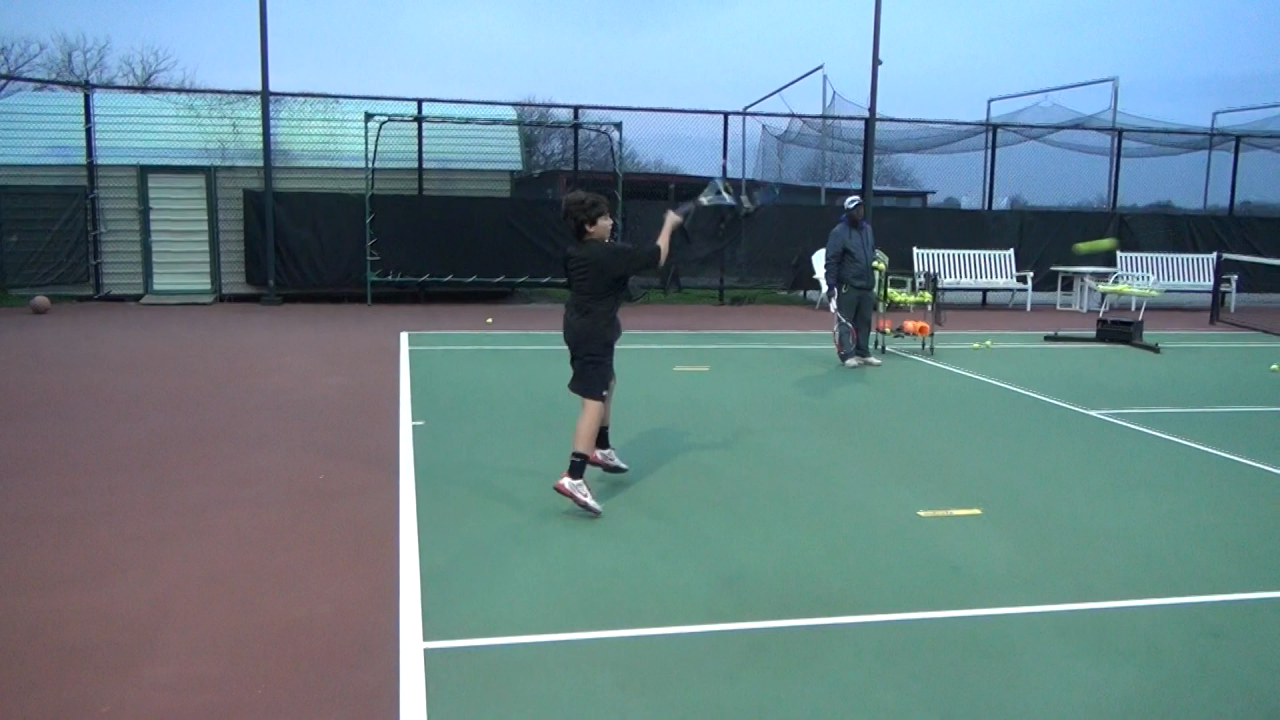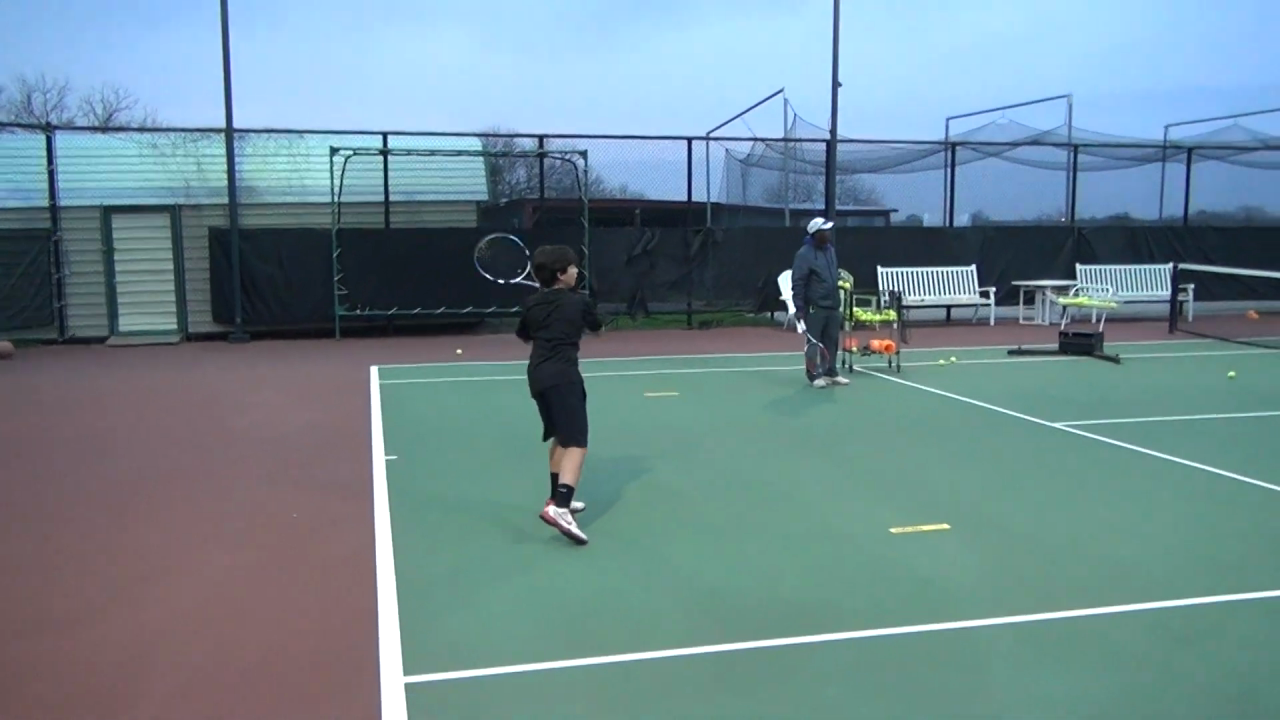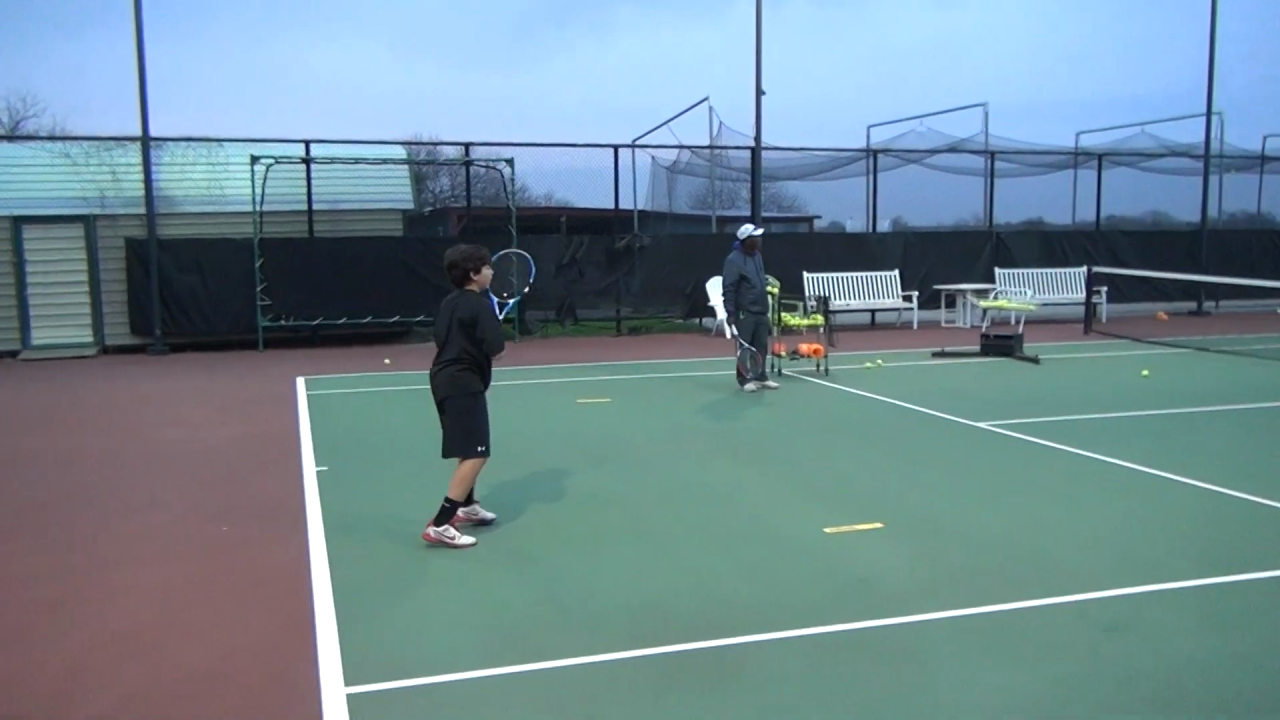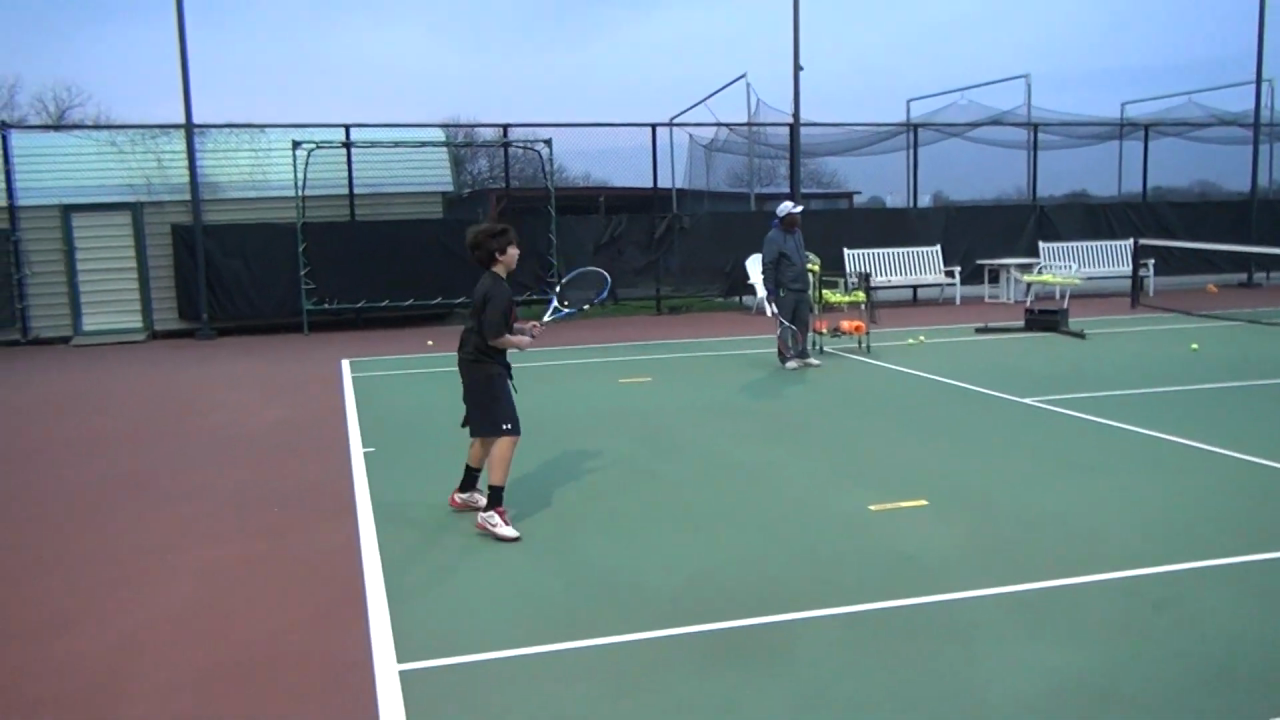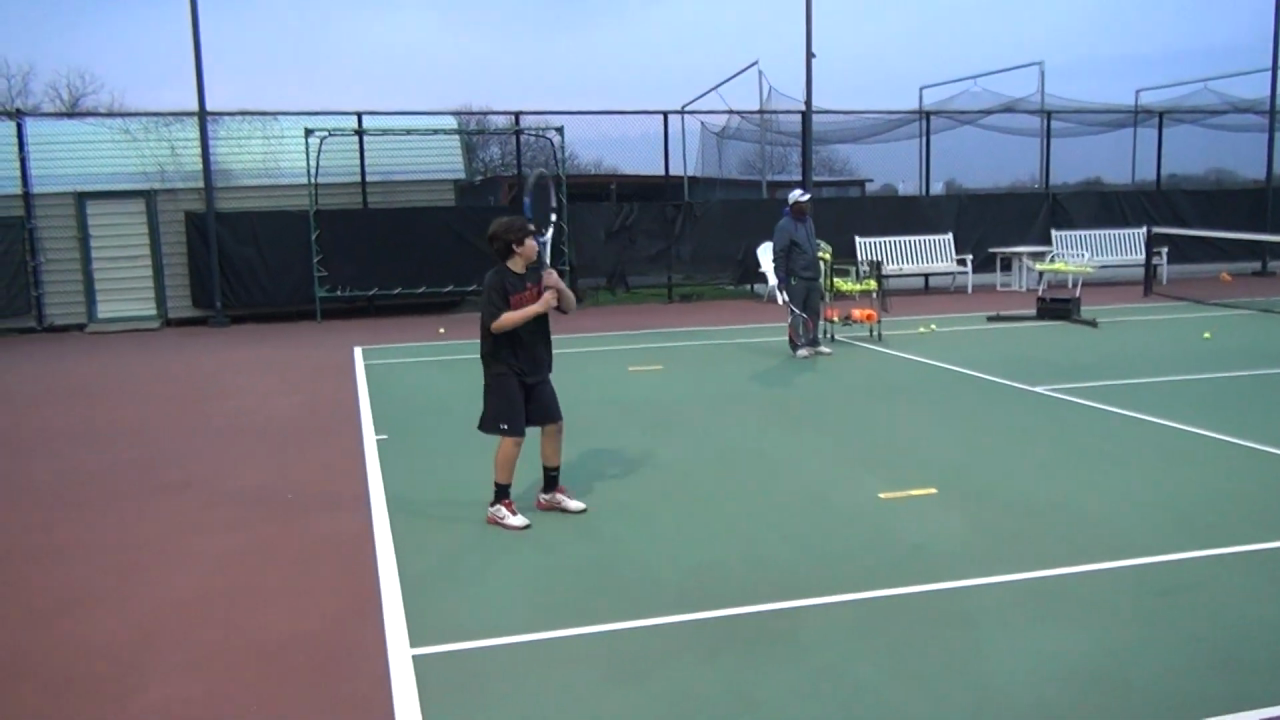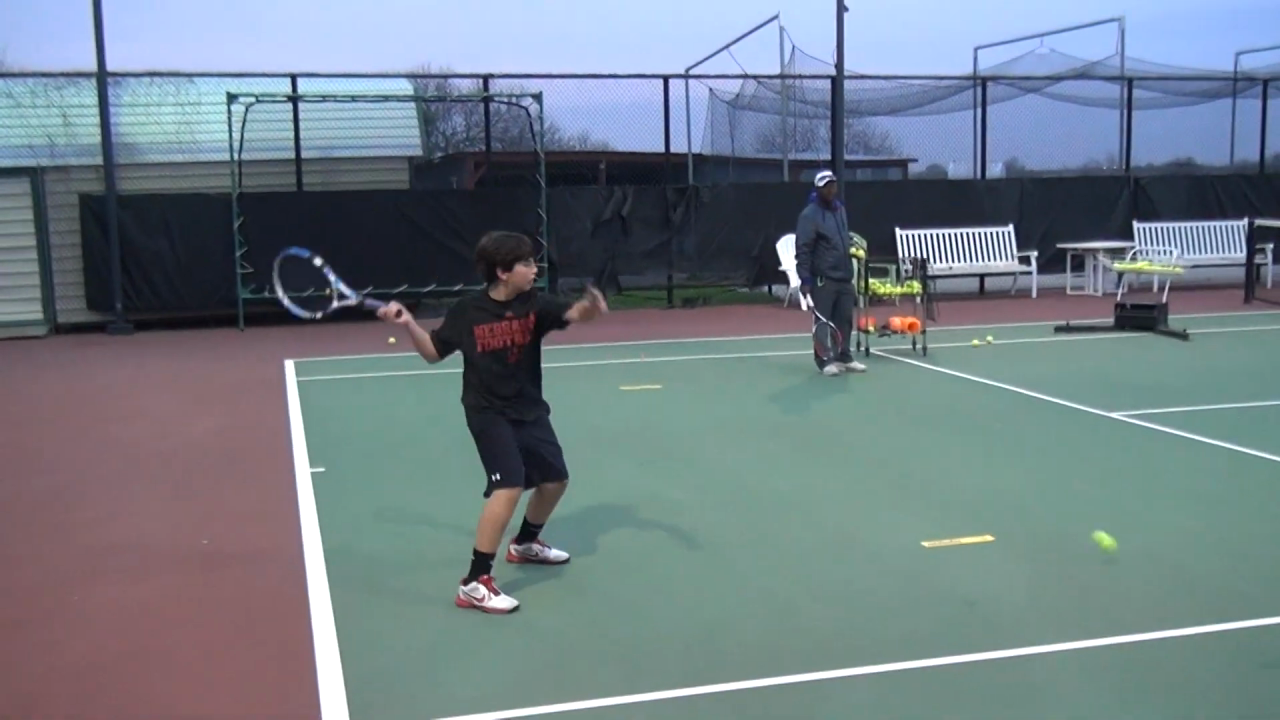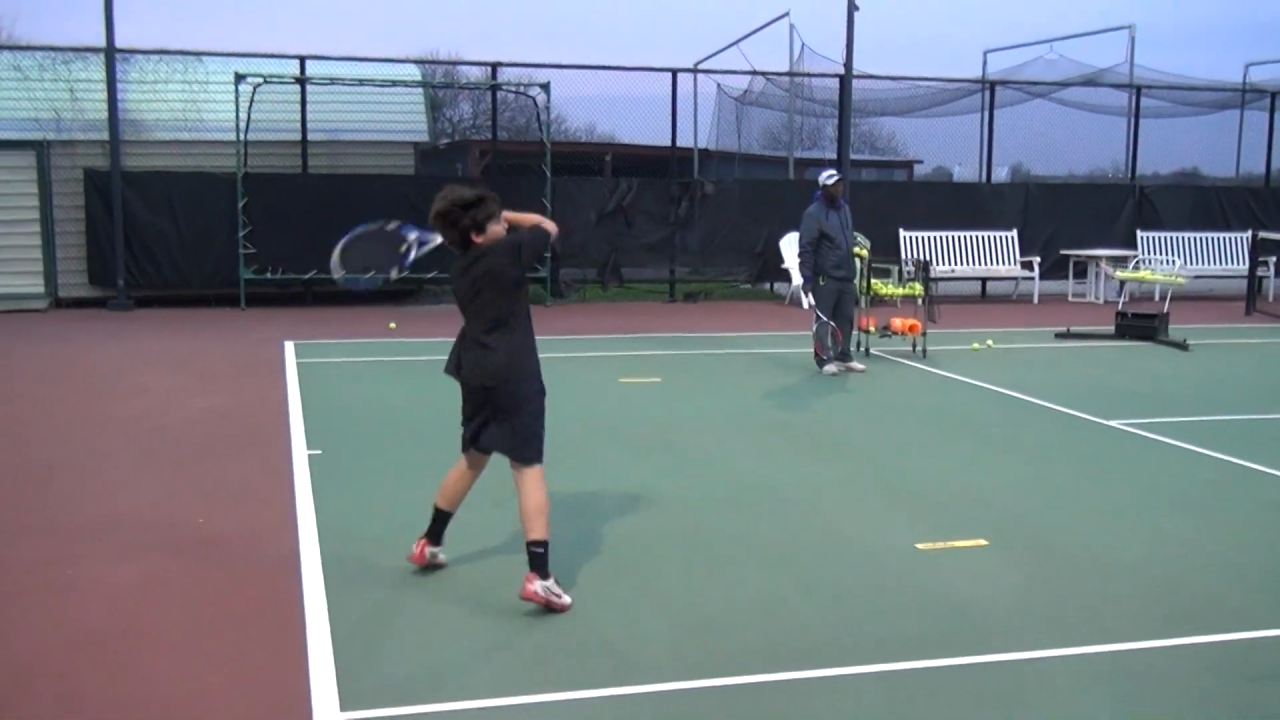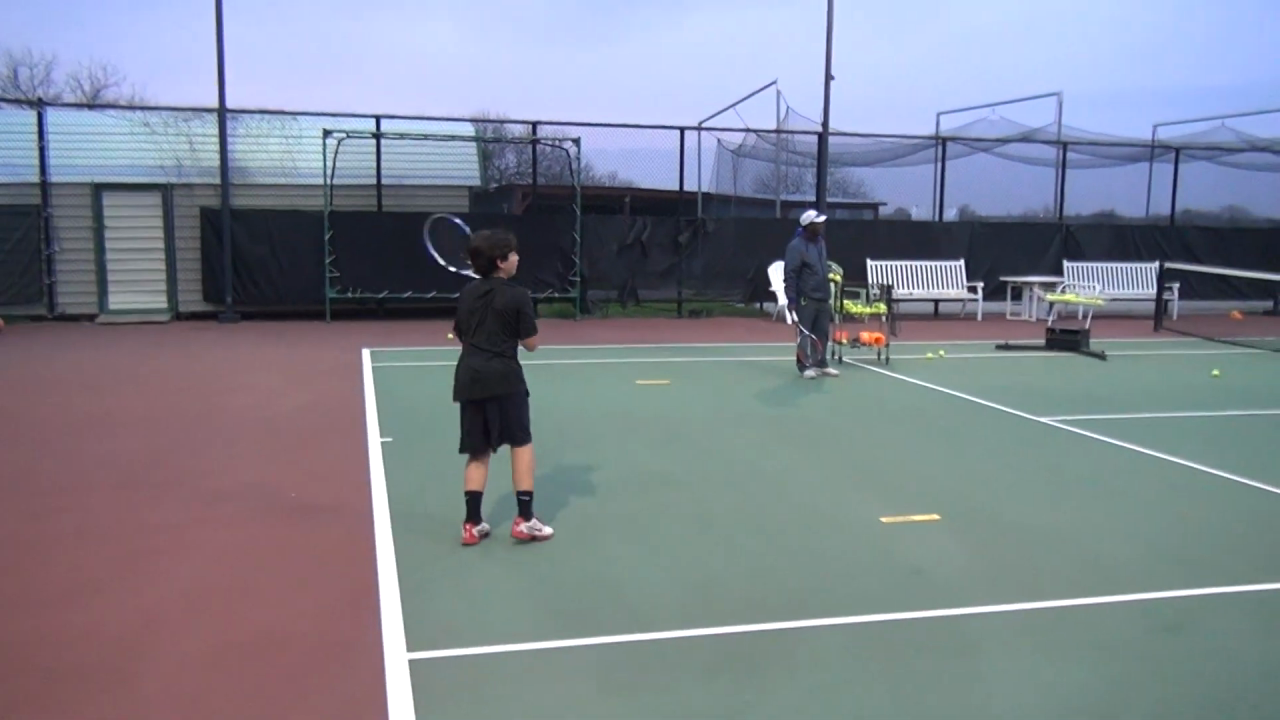
dt=0.5s
person 1, frame 1
left shoulder: (575, 252)
right shoulder: (611, 253)
right elbow: (658, 258)
right wrist: (668, 225)
left hip: (579, 327)
right hip: (594, 333)
left knee: (604, 385)
right knee: (595, 399)
left ankle: (601, 448)
right ankle: (573, 477)
person 1, frame 2
left shoulder: (532, 303)
right shoulder: (579, 302)
right elbow: (596, 328)
left hip: (538, 375)
right hip: (563, 377)
left knee: (560, 437)
right knee: (576, 444)
left ankle: (558, 499)
right ankle: (559, 507)
person 1, frame 3
left shoulder: (449, 303)
right shoulder: (481, 306)
right elbow: (496, 351)
right wrist: (499, 339)
left hip: (444, 380)
right hip: (465, 385)
left knee: (468, 448)
right knee: (476, 454)
left ankle: (466, 506)
right ankle: (440, 525)
person 1, frame 4
left shoulder: (489, 284)
right shoulder: (499, 290)
right elbow: (494, 337)
left wrist: (521, 329)
right wrist: (519, 342)
left hip: (477, 365)
right hip: (485, 368)
left knee: (487, 431)
right knee: (507, 433)
left ankle: (465, 492)
right ankle: (492, 510)
person 1, frame 5
left shoulder: (538, 276)
right shoulder: (495, 279)
left elbow: (569, 306)
right elbow: (498, 324)
left wrist: (559, 287)
right wrist: (538, 307)
left hip: (536, 364)
right hip: (502, 368)
left knee: (553, 423)
right knee: (513, 434)
left ankle: (551, 491)
right ankle: (499, 504)
person 1, frame 6
left shoulder: (535, 303)
right shoulder: (467, 310)
left elbow: (573, 313)
right elbow: (433, 352)
left wrist: (591, 306)
right wrist: (409, 324)
left hip: (529, 409)
right hip: (487, 412)
left knee: (555, 481)
right knee: (508, 487)
left ankle: (525, 542)
right ankle: (475, 581)
person 1, frame 7
left shoulder: (461, 264)
right shoulder: (511, 248)
right elbow: (549, 229)
right wrist: (508, 217)
left hip: (475, 371)
right hip: (515, 373)
left knee: (474, 456)
right knee: (529, 467)
person 1, frame 8
left shoulder: (467, 295)
right shoulder: (517, 296)
right elbow: (531, 343)
left hip: (470, 379)
right hip: (504, 378)
left knee: (477, 452)
right knee: (521, 444)
left ankle: (473, 524)
right ankle: (525, 519)
person 2, frame 1
left shoulder: (867, 229)
right shoulder: (839, 232)
right elbow: (831, 261)
right wrist: (831, 285)
left hip: (867, 286)
right hip: (848, 287)
left knee: (864, 322)
right knee: (846, 322)
left ankle: (862, 353)
right ankle: (846, 354)
person 2, frame 2
left shoulder: (830, 250)
right shoulder: (804, 254)
right elbow: (798, 283)
left wrist: (841, 282)
right wrist: (799, 307)
left hip: (833, 306)
right hip: (815, 307)
left knee: (832, 341)
right knee: (814, 342)
left ankle: (830, 372)
right ankle: (814, 375)
person 2, frame 3
left shoulder: (757, 256)
right shoulder: (734, 260)
right elbow: (729, 288)
left wrist: (768, 287)
right wrist: (730, 312)
left hip: (761, 311)
right hip: (744, 312)
left knee: (761, 346)
left ankle: (760, 377)
right ankle: (744, 379)
person 2, frame 4
left shoulder: (797, 233)
right shoulder: (773, 237)
right elbow: (768, 266)
left wrist: (809, 264)
right wrist: (770, 290)
left hip: (802, 288)
right hip: (785, 290)
left knee: (802, 324)
left ankle: (802, 354)
right ankle: (785, 357)
person 2, frame 5
left shoulder: (808, 221)
right shoulder: (784, 226)
right elbow: (779, 254)
left wrist: (819, 252)
right wrist: (781, 279)
left hip: (813, 277)
right hip: (796, 279)
left knee: (813, 312)
left ankle: (813, 342)
right ankle: (797, 345)
person 2, frame 6
left shoulder: (840, 209)
right shoulder: (809, 214)
right elbow: (803, 250)
left wrist: (853, 248)
right wrist: (805, 279)
left hip: (844, 277)
right hip: (823, 279)
left knee: (845, 320)
left ankle: (844, 357)
right ankle: (824, 360)
person 2, frame 7
left shoulder: (845, 209)
right shoulder: (814, 213)
right elbow: (806, 248)
right wrist: (807, 278)
left hip: (847, 276)
right hip: (825, 278)
left knee: (846, 319)
left ankle: (843, 357)
right ankle: (824, 360)
person 2, frame 8
left shoulder: (821, 242)
right shoulder: (796, 246)
right elbow: (790, 275)
right wrist: (791, 299)
left hip: (823, 297)
right hip: (805, 299)
left knee: (822, 333)
left ankle: (820, 364)
right ankle: (804, 365)
